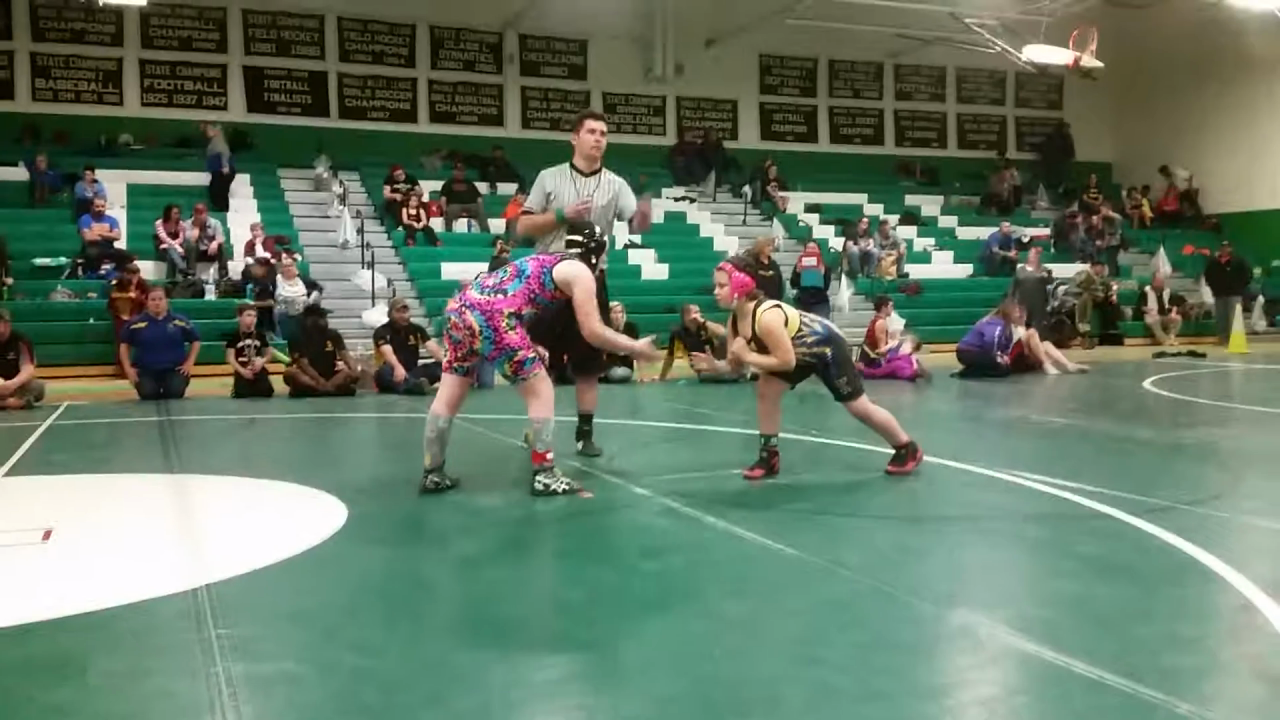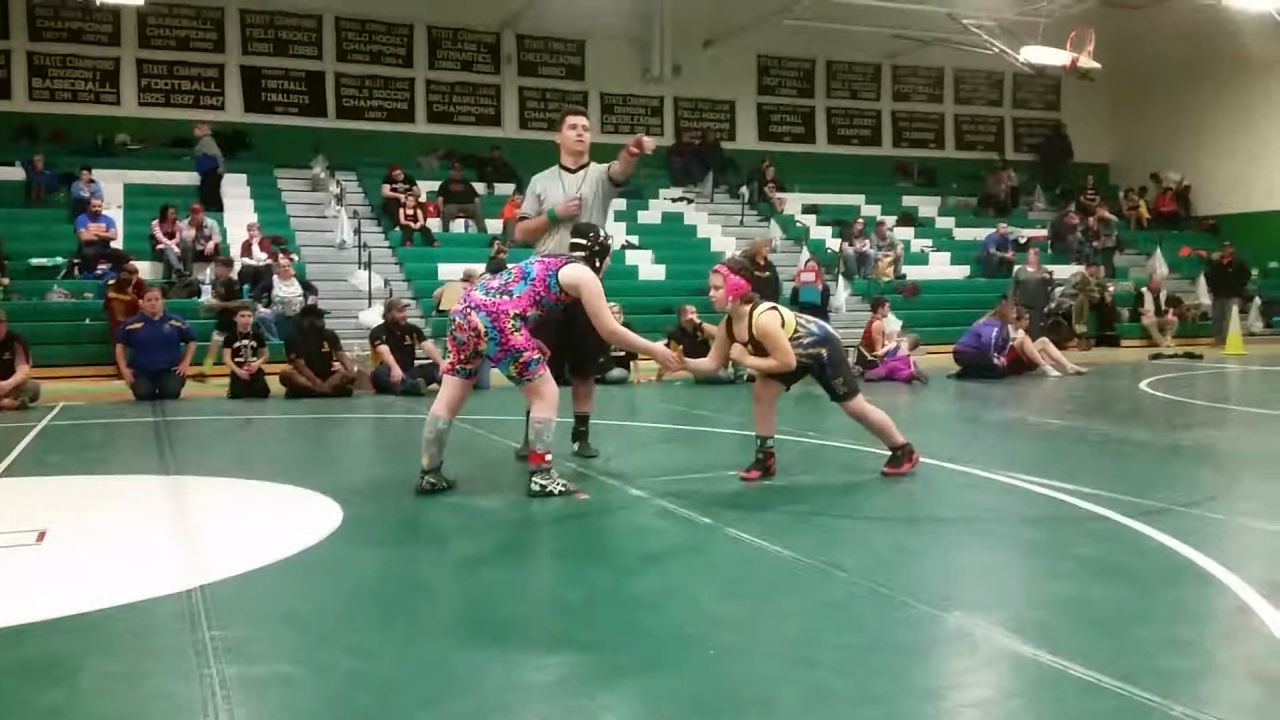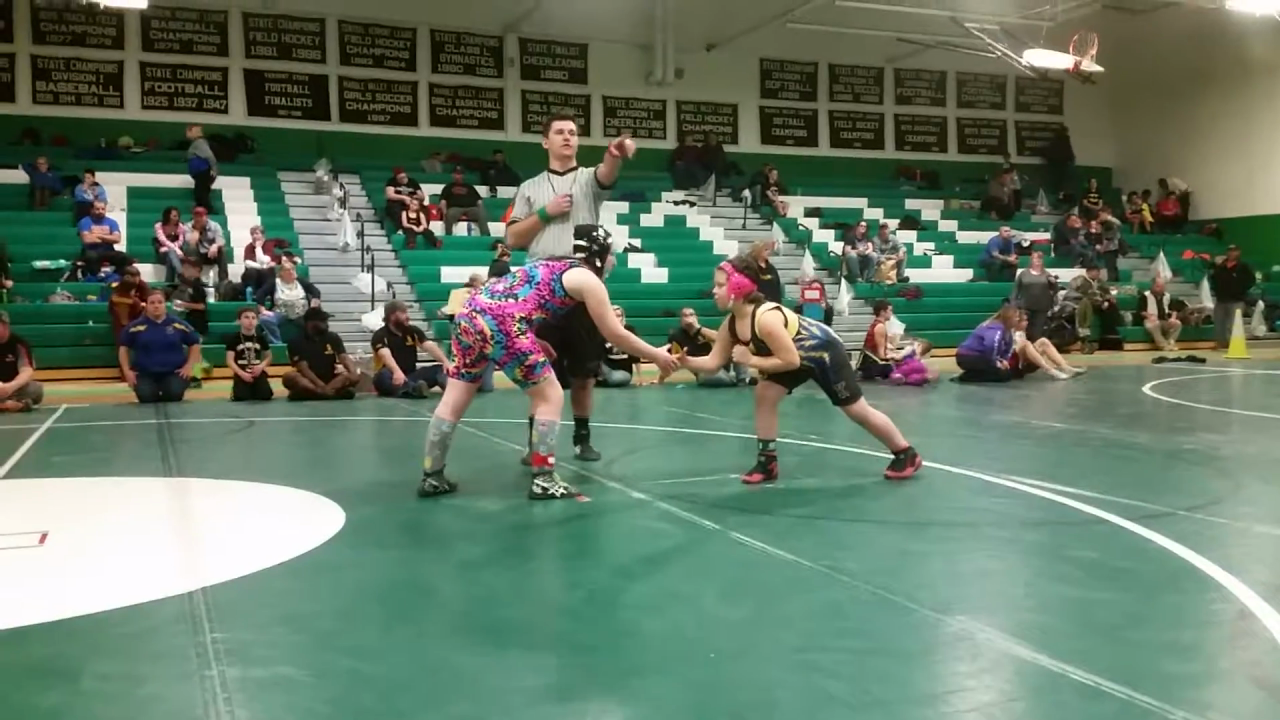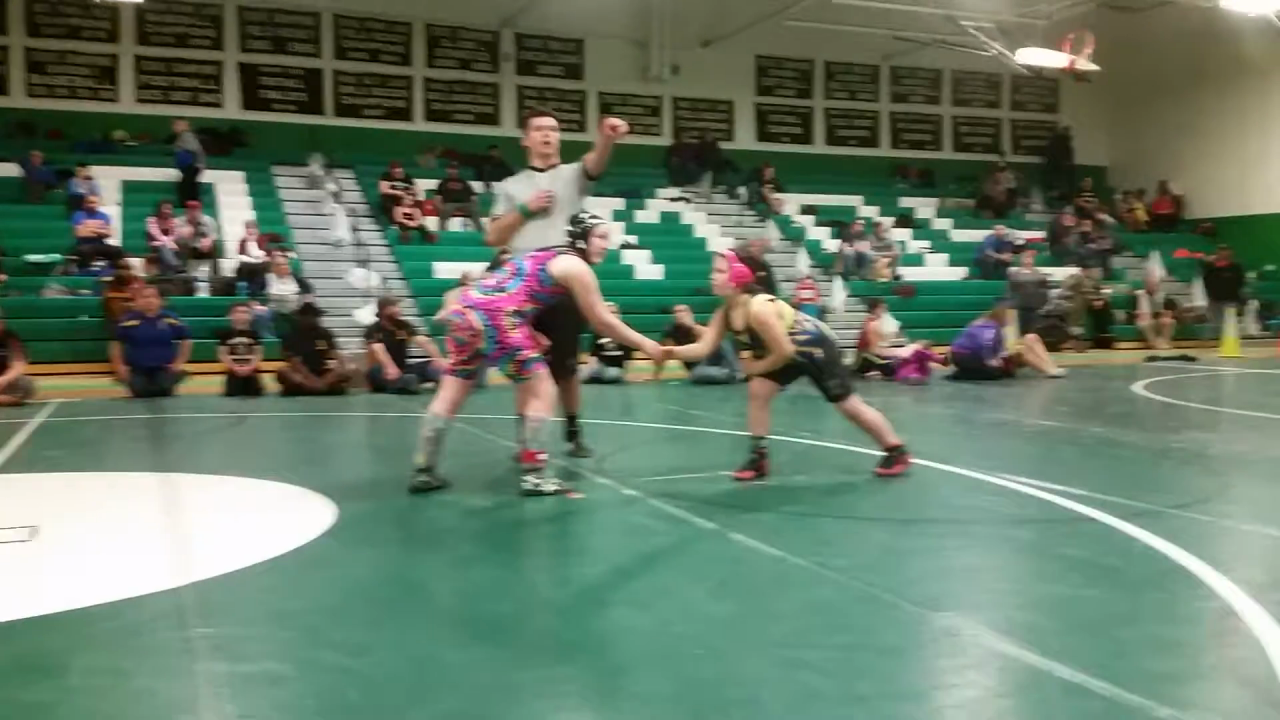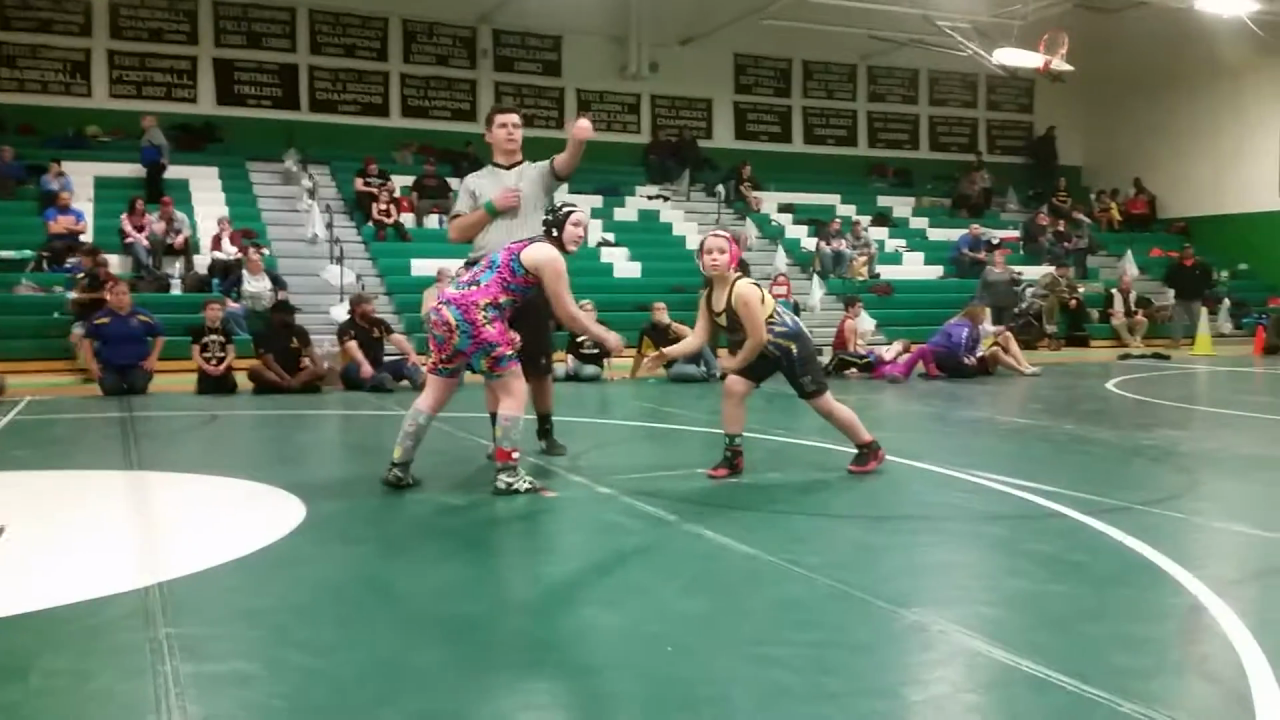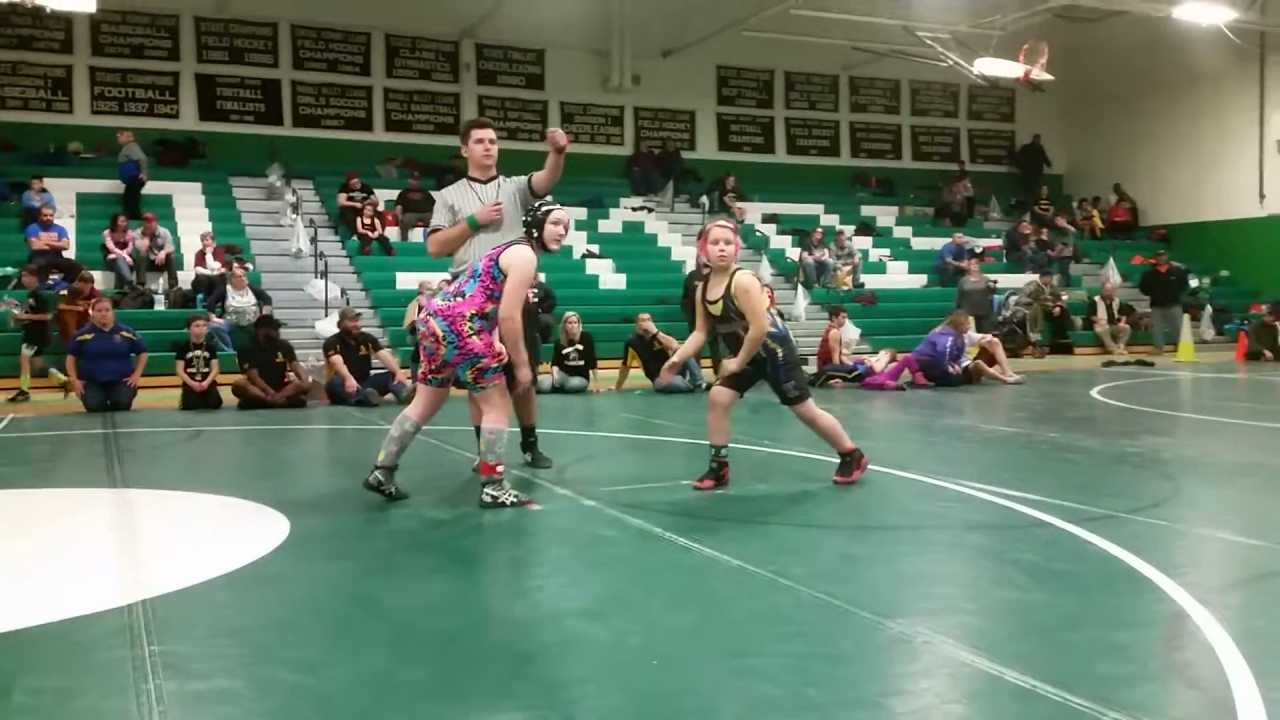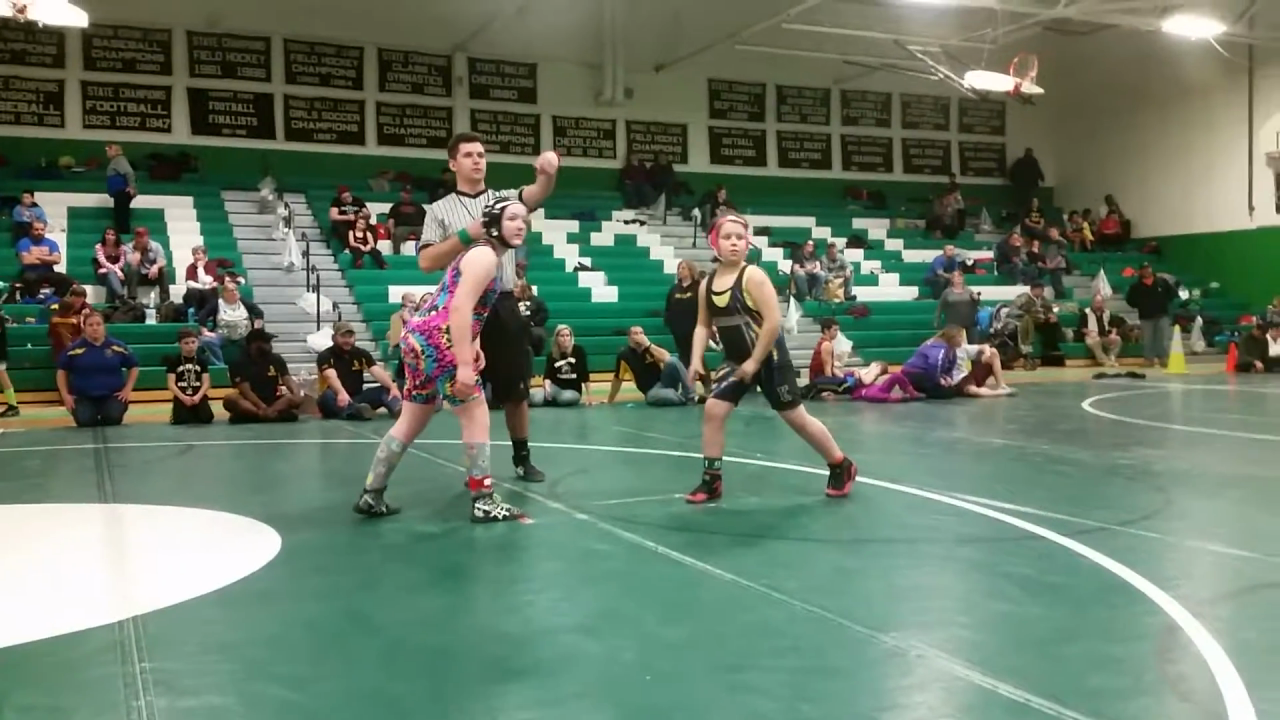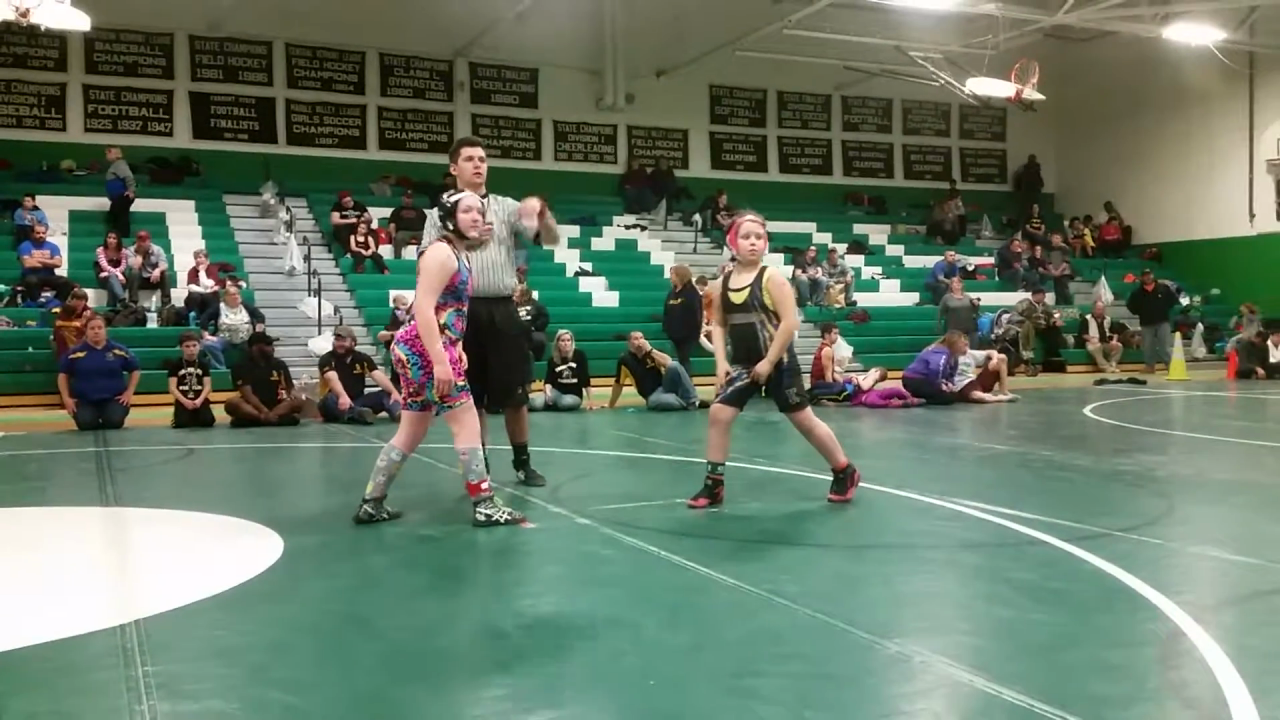
dt=0.3s
person 1, frame 1
left shoulder: (614, 184)
right shoulder: (549, 177)
left elbow: (636, 220)
right elbow: (523, 227)
right wrist: (561, 215)
left hip: (590, 280)
left knee: (589, 364)
left ankle: (585, 434)
person 1, frame 2
left shoulder: (601, 175)
right shoulder: (541, 181)
left elbow: (623, 168)
right elbow: (520, 233)
left wrist: (633, 151)
right wrist: (553, 214)
left knee: (585, 366)
left ankle: (581, 435)
right ankle: (533, 434)
person 1, frame 3
left shoulder: (589, 179)
right shoulder: (530, 188)
left elbow: (609, 171)
right elbow: (512, 239)
left wrist: (615, 152)
right wrist: (544, 213)
left knee: (583, 368)
left ankle: (582, 437)
right ankle: (536, 441)
person 1, frame 4
left shoulder: (572, 175)
right shoulder: (510, 186)
left elbow: (596, 161)
right elbow: (493, 236)
left wrist: (607, 136)
right wrist: (525, 209)
left knee: (566, 365)
left ankle: (573, 433)
right ankle: (527, 437)
person 1, frame 5
left shoulder: (538, 173)
right shoulder: (474, 182)
left elbow: (568, 161)
right elbow: (455, 233)
left wrist: (578, 136)
right wrist: (491, 207)
left knee: (538, 363)
left ankle: (546, 432)
person 1, frame 6
left shoulder: (515, 188)
right shoulder: (450, 195)
left elbow: (548, 179)
right elbow: (434, 247)
left wrist: (557, 151)
right wrist: (473, 221)
left ankle: (530, 444)
person 1, frame 7
left shoulder: (505, 200)
right shoulder: (440, 210)
left elbow: (540, 193)
right elbow: (426, 261)
left wrist: (548, 171)
right wrist: (465, 236)
left hip: (503, 305)
left knee: (515, 389)
left ankle: (522, 458)
person 1, frame 8
left shoulder: (507, 207)
right shoulder: (441, 214)
left elbow: (550, 238)
left wrist: (540, 212)
left hip: (501, 310)
right hip: (461, 312)
left knee: (515, 393)
right knee: (470, 397)
left ankle: (522, 462)
person 2, frame 1
left shoulder: (545, 261)
right shoulder: (579, 271)
right elbow: (593, 331)
left wrist: (529, 347)
right wrist: (636, 348)
left hip: (461, 309)
right hip: (492, 319)
left knee: (449, 396)
right knee: (541, 393)
left ankle: (433, 473)
right ankle: (544, 475)
person 2, frame 2
left shoulder: (549, 263)
right shoulder: (584, 275)
right elbow: (610, 331)
left wrist: (530, 342)
right wrist: (653, 350)
left hip: (465, 310)
right hip: (496, 320)
left knee: (449, 397)
right knee: (545, 394)
left ankle: (429, 474)
right ankle: (541, 476)
person 2, frame 3
left shoulder: (553, 265)
right shoulder: (588, 279)
right elbow: (614, 333)
left wrist: (536, 342)
right wrist: (656, 355)
left hip: (470, 315)
right hip: (501, 326)
left knee: (453, 400)
right knee: (550, 397)
left ankle: (432, 476)
right ankle: (543, 480)
person 2, frame 4
left shoulder: (547, 257)
right shoulder: (576, 266)
right elbow: (602, 321)
left wrist: (530, 335)
right wrist: (644, 343)
left hip: (465, 311)
right hip: (494, 320)
left knee: (449, 396)
right knee: (541, 393)
left ankle: (423, 473)
right ankle: (534, 475)
person 2, frame 5
left shoulder: (529, 247)
right shoulder: (549, 254)
right elbow: (567, 313)
left wrist: (506, 334)
right wrist: (605, 336)
left hip: (445, 309)
right hip: (472, 316)
left knee: (434, 392)
right knee: (515, 391)
left ankle: (398, 467)
right ankle: (508, 474)
person 2, frame 6
left shoulder: (512, 250)
right shoulder: (525, 255)
right elbow: (510, 314)
left wrist: (494, 342)
right wrist: (522, 364)
left hip: (435, 320)
right hip: (458, 328)
left knee: (424, 404)
right knee: (498, 403)
left ankle: (382, 472)
right ankle: (493, 488)
person 2, frame 7
left shoulder: (484, 254)
right shoulder: (485, 256)
right elbow: (458, 310)
left wrist: (474, 347)
right wrist: (465, 365)
left hip: (420, 339)
right hip: (437, 343)
left knee: (410, 423)
right knee: (477, 418)
left ankle: (371, 495)
right ankle: (484, 502)
person 2, frame 8
left shoulder: (459, 254)
right shoulder: (441, 252)
right elbow: (423, 309)
left wrist: (457, 348)
right wrist: (441, 360)
left hip: (415, 350)
right hip: (425, 350)
left knee: (410, 434)
right knee: (466, 423)
left ankle: (371, 503)
right ankle: (484, 505)
person 3, frame 1
left shoulder: (767, 316)
right shoulder: (734, 322)
left elbow: (786, 361)
right elbow: (734, 364)
left wrist: (748, 356)
right wrist: (711, 364)
left hip: (827, 347)
right hip: (801, 351)
left knee: (858, 406)
right knee: (766, 390)
left ankle: (907, 448)
right ankle: (769, 457)
person 3, frame 2
left shoulder: (764, 319)
right shoulder: (727, 325)
left elbow: (787, 362)
right elbow: (712, 363)
left wrist: (747, 360)
right wrist: (685, 363)
left hip: (822, 347)
right hip: (796, 351)
left knee: (855, 406)
right knee: (762, 392)
left ankle: (903, 450)
right ankle: (765, 459)
person 3, frame 3
left shoulder: (766, 318)
right shoulder: (731, 324)
left elbow: (790, 360)
right elbow: (714, 361)
left wrist: (751, 360)
right wrist: (686, 362)
left hip: (824, 351)
right hip: (797, 355)
left knee: (857, 410)
right knee: (764, 395)
left ankle: (906, 454)
right ankle: (767, 462)
person 3, frame 4
left shoulder: (759, 308)
right shoulder: (724, 314)
left elbow: (784, 351)
right elbow: (703, 347)
left wrist: (756, 367)
right wrist: (672, 352)
left hip: (817, 348)
right hip: (789, 352)
left knee: (849, 406)
right knee: (757, 391)
left ankle: (896, 451)
right ankle: (758, 459)
person 3, frame 5
left shoulder: (744, 290)
right shoulder: (708, 296)
left elbow: (758, 337)
right elbow: (698, 338)
left wrist: (736, 362)
right wrist: (666, 353)
left hip: (791, 344)
right hip: (764, 349)
left knee: (822, 402)
right knee: (732, 388)
left ankle: (870, 448)
right ankle: (733, 457)
person 3, frame 6
left shoulder: (744, 281)
right shoulder: (704, 288)
left elbow: (760, 328)
right elbow: (700, 333)
left wrist: (739, 362)
right wrist: (677, 359)
left hip: (775, 350)
right hip: (746, 353)
left knee: (805, 410)
right knee: (718, 398)
left ankle: (852, 455)
right ankle: (718, 468)
person 3, frame 7
left shoulder: (753, 276)
right shoulder: (707, 284)
left elbow: (773, 321)
right elbow: (703, 325)
left wrist: (755, 360)
right wrist: (697, 358)
left hip: (769, 358)
right hip: (735, 360)
left knee: (795, 417)
right knee: (713, 410)
left ankle: (841, 466)
right ankle: (711, 481)
person 3, frame 8
left shoulder: (772, 277)
right shoulder: (723, 283)
left elbow: (790, 322)
right elbow: (718, 324)
left wrist: (769, 361)
right wrist: (721, 360)
left hip: (778, 362)
right hip: (741, 363)
left knee: (804, 420)
right knee: (718, 415)
left ankle: (845, 472)
right ankle: (713, 485)
